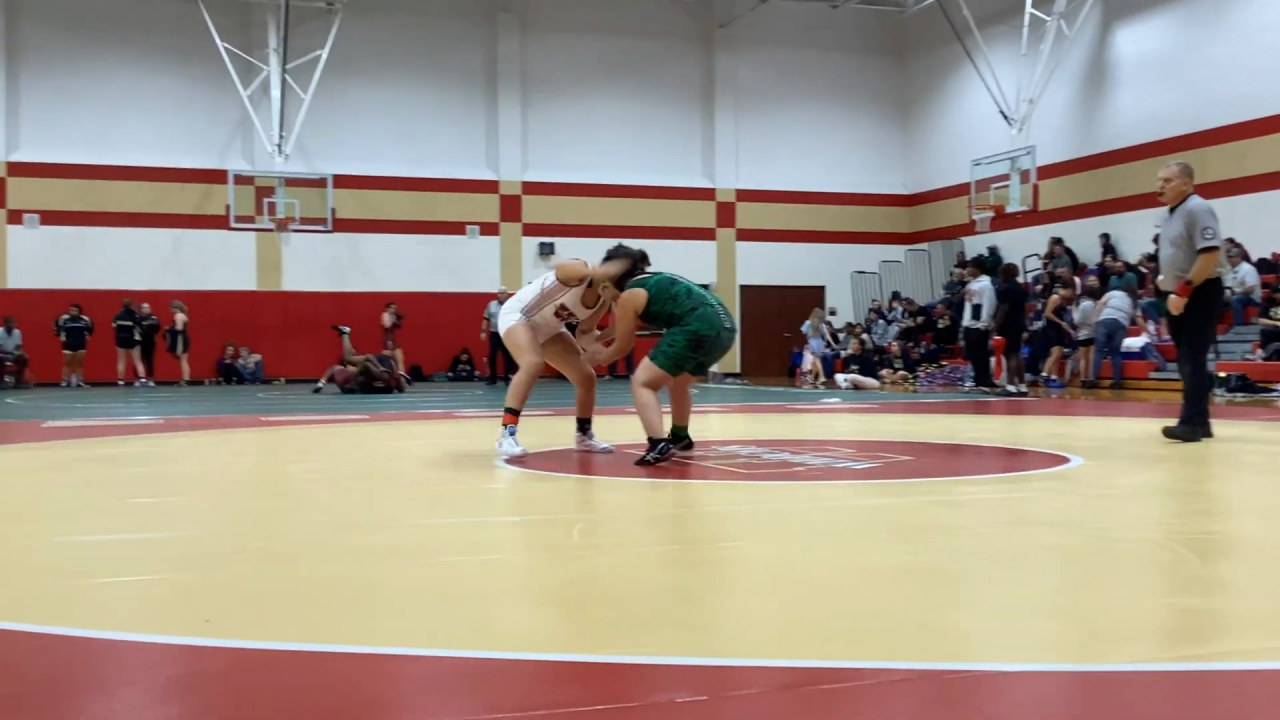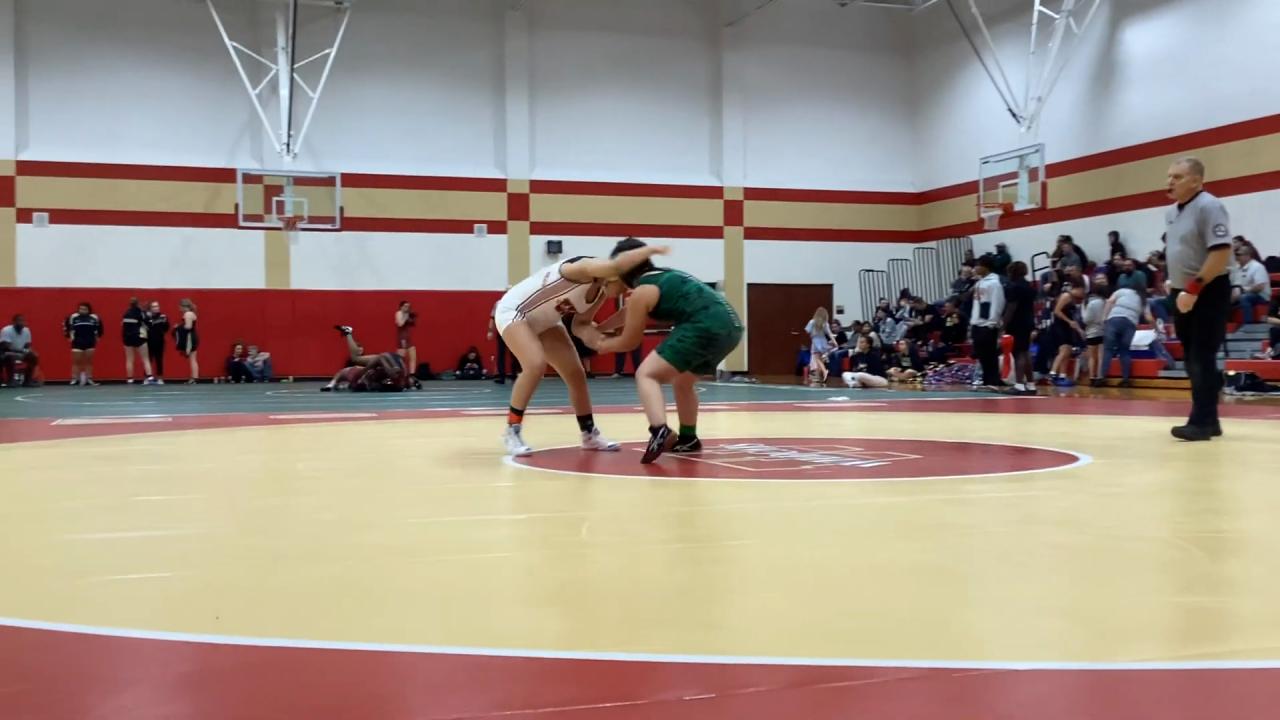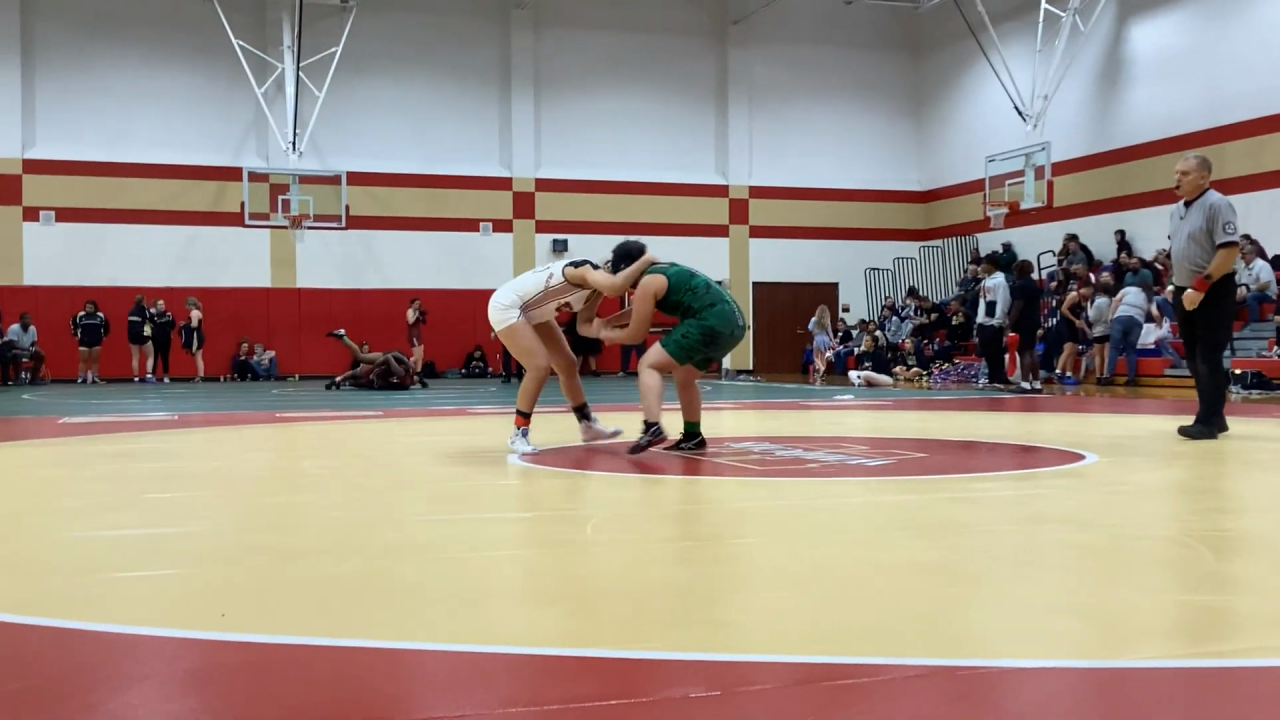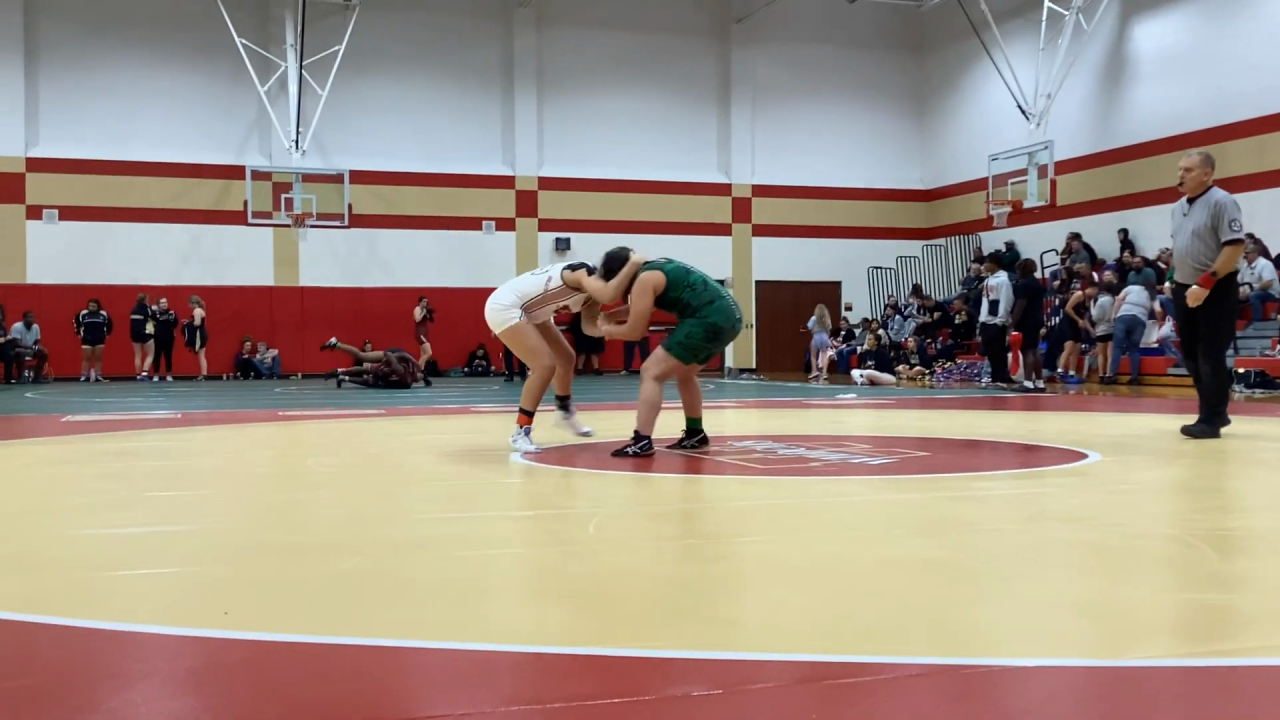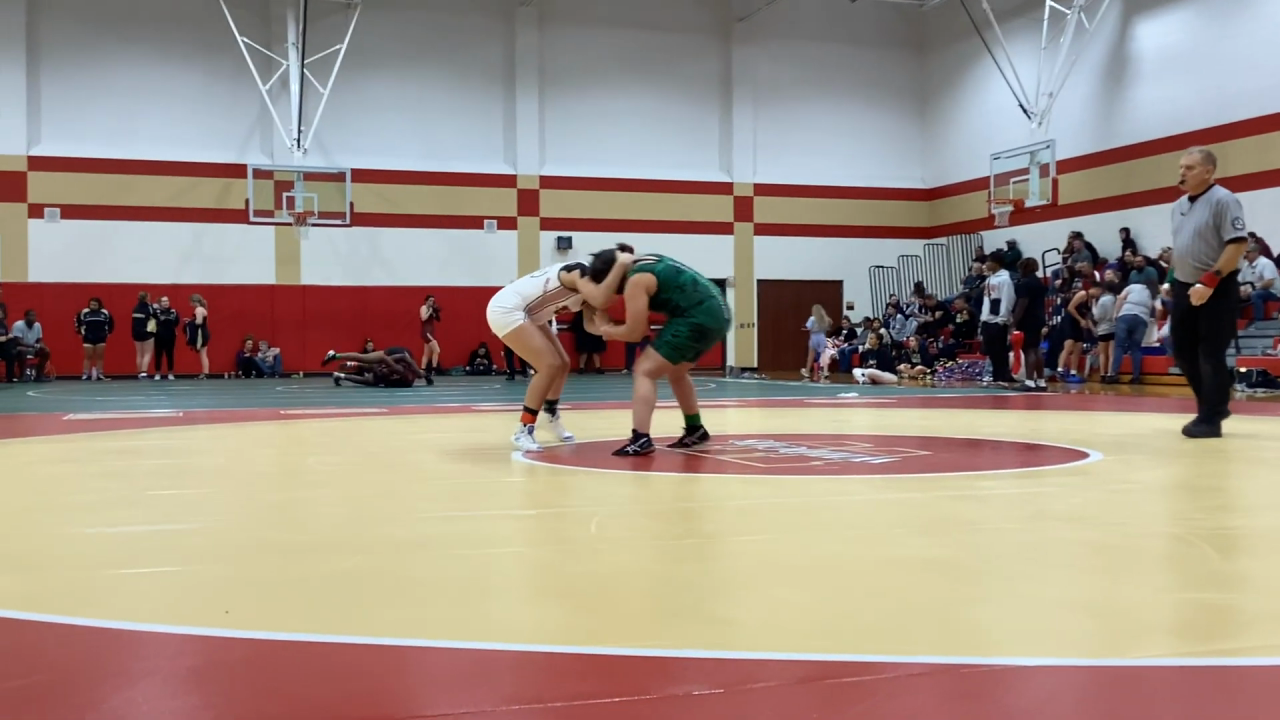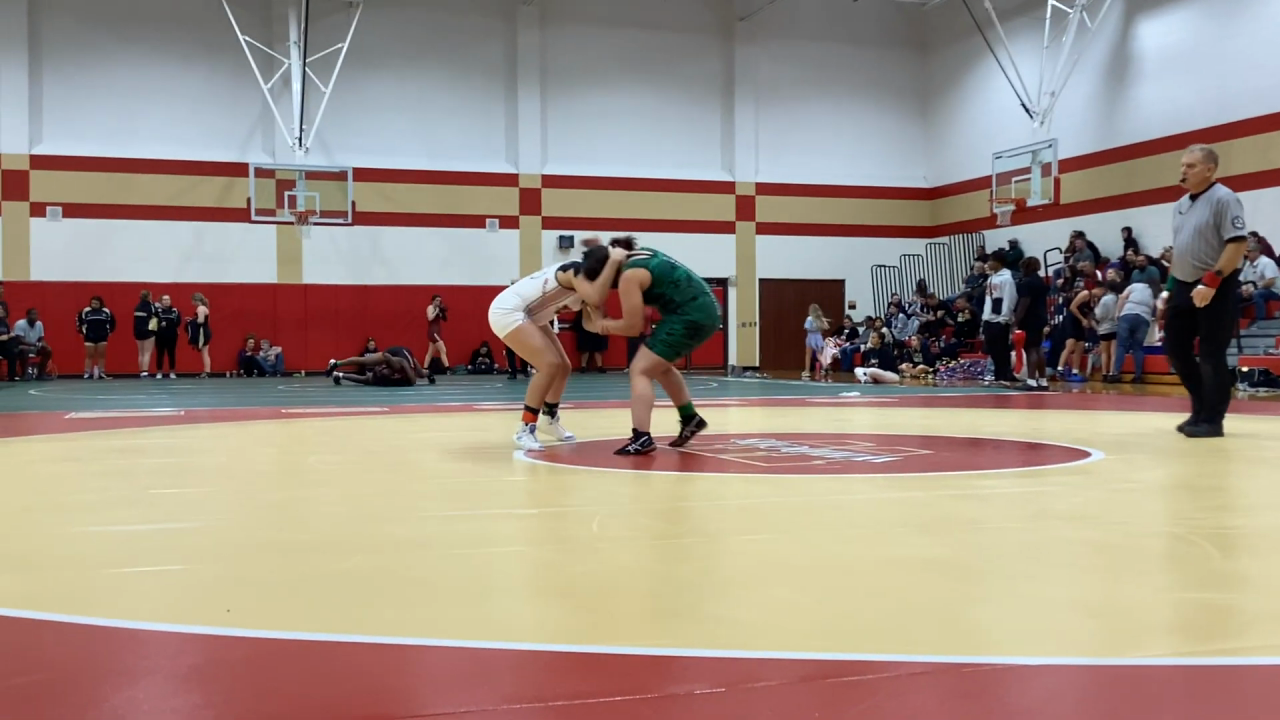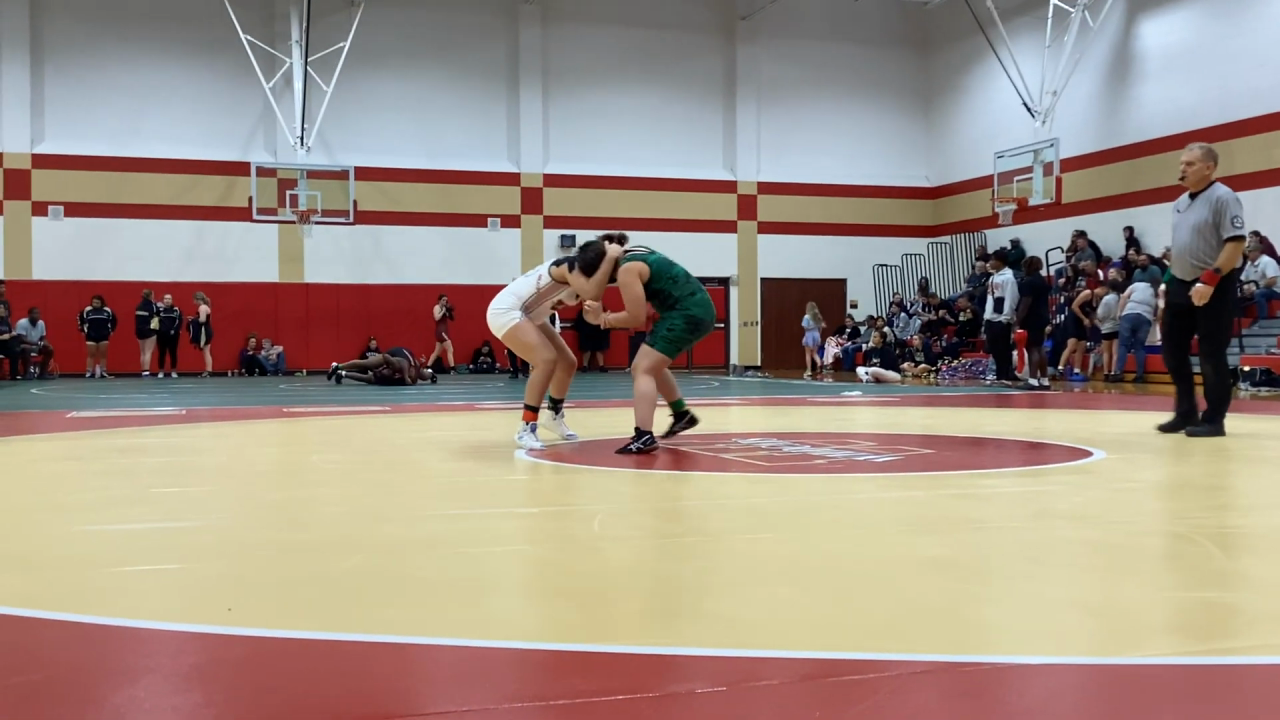
dt=0.1s
person 1, frame 1
left shoulder: (1198, 210)
right shoulder: (1167, 215)
left elbow: (1211, 255)
left wrist: (1183, 290)
right wrist: (1167, 288)
left hip: (1200, 295)
right hip: (1177, 297)
left knee: (1192, 358)
right knee: (1186, 361)
left ankle: (1191, 423)
right ankle: (1200, 421)
person 1, frame 2
left shoulder: (1208, 207)
right shoulder: (1173, 212)
left elbow: (1221, 252)
left wrist: (1194, 288)
right wrist: (1177, 287)
left hip: (1208, 293)
right hip: (1183, 294)
left knee: (1202, 358)
right knee: (1192, 359)
left ankle: (1200, 423)
right ankle: (1209, 419)
person 1, frame 3
left shoulder: (1217, 205)
right shoulder: (1176, 210)
left elbow: (1230, 250)
left wrist: (1201, 286)
right wrist: (1176, 286)
left hip: (1213, 292)
right hip: (1185, 292)
left knee: (1208, 357)
right knee: (1195, 358)
left ankle: (1208, 422)
right ankle: (1213, 415)
person 1, frame 4
left shoulder: (1221, 202)
right shoulder: (1178, 207)
left elbow: (1235, 247)
left wrist: (1206, 282)
right wrist: (1174, 283)
left hip: (1215, 290)
right hip: (1186, 290)
left knee: (1211, 357)
right knee: (1192, 356)
left ankle: (1210, 420)
right ankle: (1215, 412)
person 1, frame 5
left shoulder: (1224, 200)
right shoulder: (1178, 206)
left elbow: (1237, 246)
left wrist: (1209, 282)
right wrist: (1172, 284)
left hip: (1216, 290)
right hip: (1183, 287)
left knee: (1211, 356)
right knee: (1183, 351)
left ankle: (1210, 420)
right ankle: (1213, 407)
person 1, frame 6
left shoulder: (1224, 199)
right shoulder: (1181, 205)
left elbow: (1237, 245)
left wrist: (1211, 282)
right wrist: (1173, 284)
left hip: (1215, 289)
right hip: (1183, 286)
left knee: (1211, 356)
right knee: (1176, 350)
left ankle: (1211, 419)
right ankle: (1201, 407)
person 1, frame 7
left shoulder: (1223, 198)
right shoulder: (1180, 203)
left elbow: (1236, 244)
left wrist: (1209, 281)
right wrist: (1172, 283)
left hip: (1215, 288)
right hip: (1181, 285)
left knee: (1211, 355)
right knee: (1172, 350)
left ankle: (1213, 419)
right ankle: (1186, 412)
person 2, frame 1
left shoulder: (630, 296)
right shoulder: (656, 280)
left elbow: (621, 348)
right elbow: (629, 321)
left wrist: (598, 356)
left hip: (699, 329)
right hip: (724, 327)
left knee: (642, 382)
right knee: (677, 382)
left ankle: (660, 444)
right ankle: (679, 437)
person 2, frame 2
left shoulder: (642, 292)
right shoulder: (664, 277)
left elbow: (629, 342)
right elbow: (632, 314)
left wrist: (600, 344)
right wrist: (603, 329)
left hip: (707, 327)
right hip: (729, 326)
left knee: (646, 374)
right knee: (682, 382)
left ankle: (660, 432)
right ankle: (687, 438)
person 2, frame 3
left shoulder: (648, 282)
right shoulder: (664, 270)
left elbow: (636, 334)
right elbow: (640, 310)
left wrist: (606, 333)
right wrist: (605, 322)
left hip: (709, 324)
right hip: (733, 322)
left knee: (648, 366)
right knee: (684, 378)
left ankle: (653, 429)
right ankle: (692, 437)
person 2, frame 4
left shoulder: (643, 280)
right shoulder: (658, 266)
left elbow: (635, 330)
right elbow: (640, 310)
left wrist: (606, 328)
right wrist: (608, 316)
left hip: (709, 319)
right hip: (728, 316)
left knee: (652, 373)
right knee: (682, 373)
left ankle: (643, 441)
right ankle: (695, 434)
person 2, frame 5
left shoulder: (636, 281)
right shoulder: (648, 260)
left elbow: (635, 331)
left wrist: (607, 330)
left hip: (698, 320)
right hip: (716, 314)
left knee: (644, 371)
right knee: (674, 370)
left ankle: (641, 440)
right ankle: (695, 429)
person 2, frame 6
left shoulder: (629, 276)
right shoulder: (642, 253)
left elbow: (632, 326)
left wrist: (602, 324)
left hip: (691, 317)
right hip: (707, 311)
left knee: (641, 370)
right knee: (659, 366)
left ankle: (642, 438)
right ankle: (690, 419)
person 2, frame 7
left shoulder: (627, 269)
right shoulder: (637, 253)
left elbow: (637, 316)
left wrist: (604, 318)
left hip: (687, 313)
right hip: (698, 310)
left knee: (643, 370)
right knee: (653, 367)
left ankle: (644, 437)
right ankle: (682, 414)
person 3, frame 1
left shoulder: (604, 300)
right shoulder: (581, 274)
left elbow: (585, 334)
right elbow: (565, 266)
left wrist: (601, 343)
left hip: (548, 327)
right hip: (519, 318)
left knee: (586, 377)
right knee: (533, 365)
left ankle: (584, 437)
right ankle: (507, 435)
person 3, frame 2
left shoulder: (601, 292)
right shoulder: (587, 269)
left elbow: (581, 325)
right elbow: (614, 266)
right wrist: (650, 250)
left hip: (544, 321)
right hip: (513, 311)
left knee: (575, 373)
right knee: (536, 365)
left ankle: (589, 434)
right ankle: (512, 432)
person 3, frame 3
left shoulder: (597, 286)
right shoulder: (588, 270)
right elbow: (616, 285)
right wrist: (645, 261)
left hip: (532, 314)
right hip: (507, 307)
left knee: (568, 364)
right knee: (540, 366)
left ankle: (588, 425)
right ankle: (519, 434)
person 3, frame 4
left shoulder: (594, 291)
right shoulder: (585, 274)
left elbow: (591, 326)
right elbow: (609, 296)
right wrist: (633, 264)
left hip: (528, 313)
right hip: (504, 307)
left knee: (566, 357)
right knee: (546, 366)
left ankle: (565, 413)
right ankle: (521, 433)
person 3, frame 5
left shoulder: (592, 284)
right shoulder: (581, 273)
left elbow: (593, 325)
right elbow: (601, 301)
right wrist: (622, 264)
left hip: (525, 314)
right hip: (506, 310)
left knee: (562, 365)
right knee: (551, 366)
left ankle: (550, 417)
right ankle: (524, 431)
person 3, frame 6
left shoulder: (588, 282)
right shoulder: (577, 272)
right elbow: (596, 299)
right wrist: (614, 259)
left hip: (526, 316)
right hip: (507, 311)
left knee: (563, 367)
right knee: (551, 364)
left ankle: (550, 420)
right ankle: (525, 430)
person 3, frame 7
left shoulder: (584, 276)
right shoulder: (571, 266)
right elbow: (592, 293)
right wrist: (610, 256)
left hip: (528, 316)
right hip: (506, 311)
left knee: (568, 363)
right knee: (548, 360)
left ankle: (556, 417)
right ankle: (526, 430)
